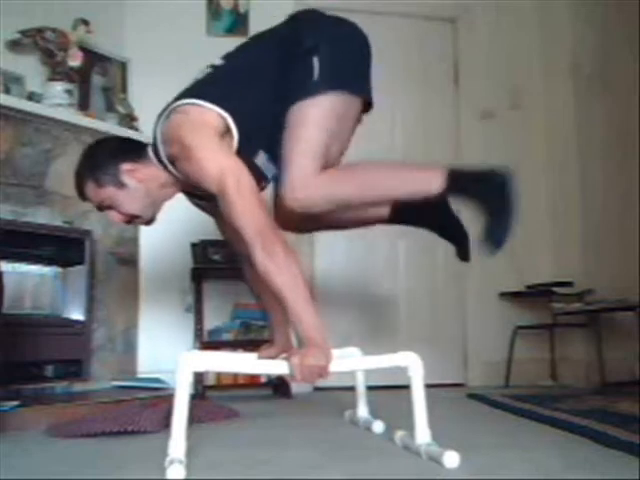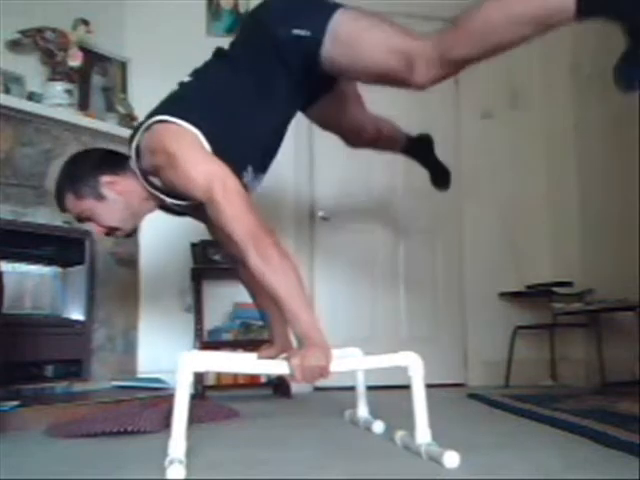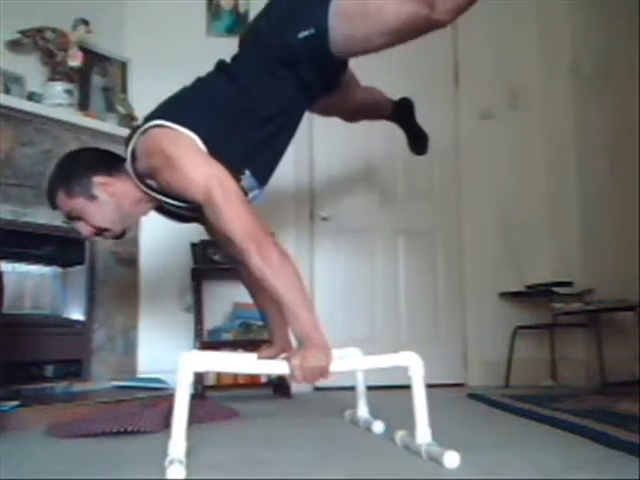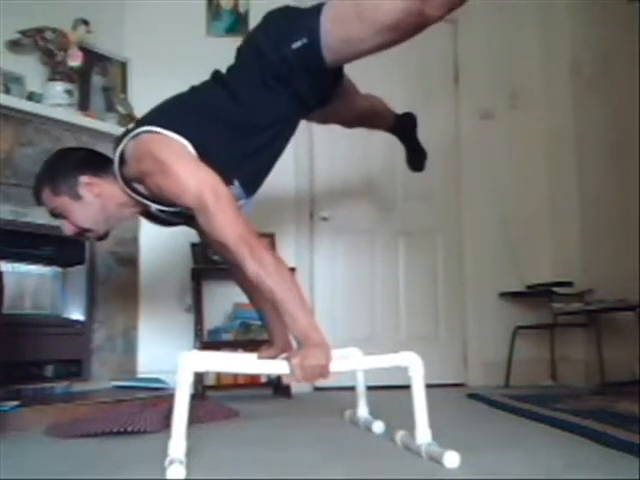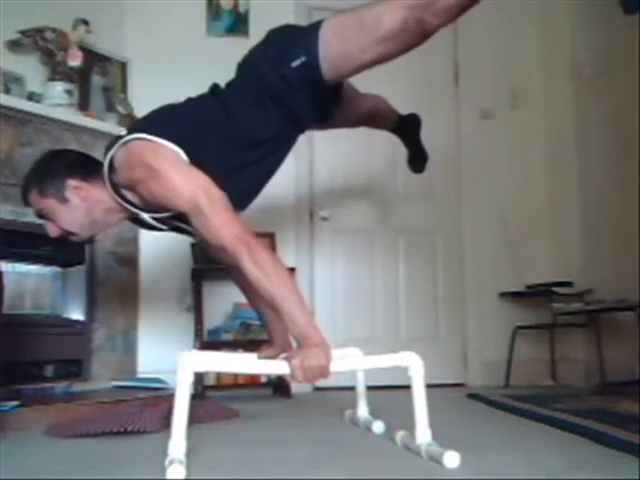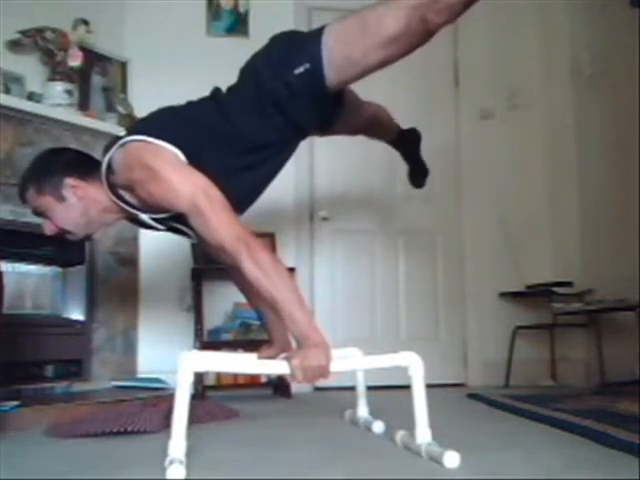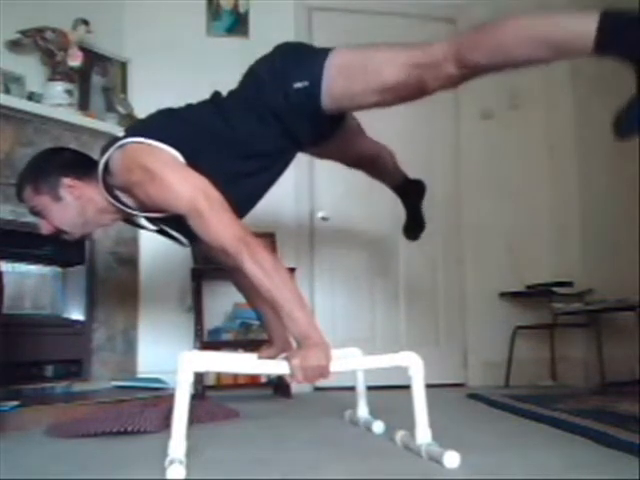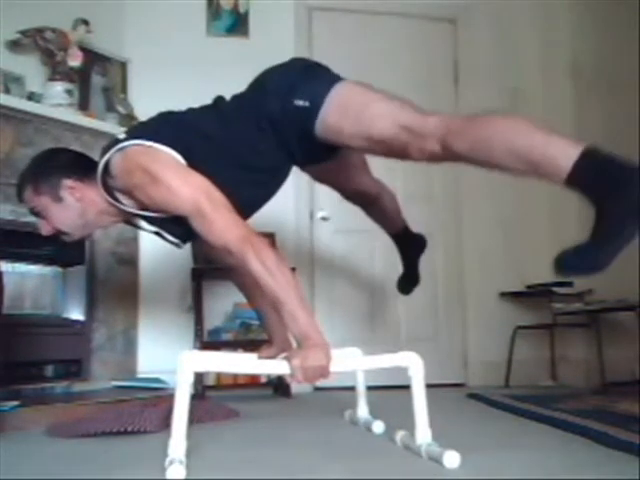
dt=0.5s
person 1, frame 1
left shoulder: (188, 143)
right shoulder: (192, 179)
left elbow: (265, 245)
right elbow: (250, 252)
left wrist: (315, 341)
right wrist: (282, 339)
right hip: (299, 69)
left knee: (300, 194)
right knee: (295, 210)
left ankle: (463, 182)
right ankle: (418, 209)
person 1, frame 2
left shoulder: (166, 153)
right shoulder: (174, 193)
left elbow: (260, 247)
right elbow: (242, 253)
left wrist: (311, 343)
right wrist: (281, 338)
right hip: (288, 68)
left knee: (420, 64)
right knee: (356, 130)
right ankle: (417, 148)
person 1, frame 3
left shoulder: (163, 156)
right shoulder: (169, 195)
left elbow: (256, 245)
right elbow: (243, 254)
left wrist: (315, 342)
right wrist: (281, 338)
right hip: (284, 60)
right knee: (354, 105)
right ankle: (399, 113)
person 1, frame 4
left shoulder: (153, 162)
right shoulder: (155, 201)
left elbow: (247, 248)
right elbow: (235, 256)
left wrist: (313, 341)
right wrist: (281, 339)
left hip: (288, 48)
right hip: (281, 73)
right knee: (355, 113)
right ankle: (400, 126)
person 1, frame 5
left shoulder: (144, 169)
right shoulder: (145, 206)
left elbow: (244, 249)
right elbow: (230, 256)
left wrist: (312, 341)
right wrist: (279, 338)
left hip: (287, 68)
right hip: (281, 92)
right knee: (359, 111)
right ankle: (401, 125)
person 1, frame 6
left shoulder: (141, 170)
right shoulder: (140, 205)
left elbow: (243, 247)
right elbow: (230, 256)
left wrist: (312, 341)
right wrist: (279, 336)
left hip: (290, 74)
right hip: (285, 103)
right knee: (359, 120)
right ankle: (402, 141)
person 1, frame 7
left shoulder: (134, 169)
right shoulder: (134, 205)
left elbow: (240, 247)
right elbow: (232, 259)
left wrist: (311, 340)
right wrist: (278, 337)
left hip: (288, 84)
right hip: (285, 114)
left knee: (441, 64)
right knee: (357, 152)
right ankle: (405, 190)
person 1, frame 8
left shoulder: (137, 170)
right shoulder: (134, 207)
left elbow: (244, 244)
right elbow: (232, 256)
left wrist: (312, 340)
right wrist: (278, 337)
left hip: (291, 96)
right hip: (287, 127)
left knee: (429, 137)
right knee: (360, 187)
right ankle: (406, 244)
